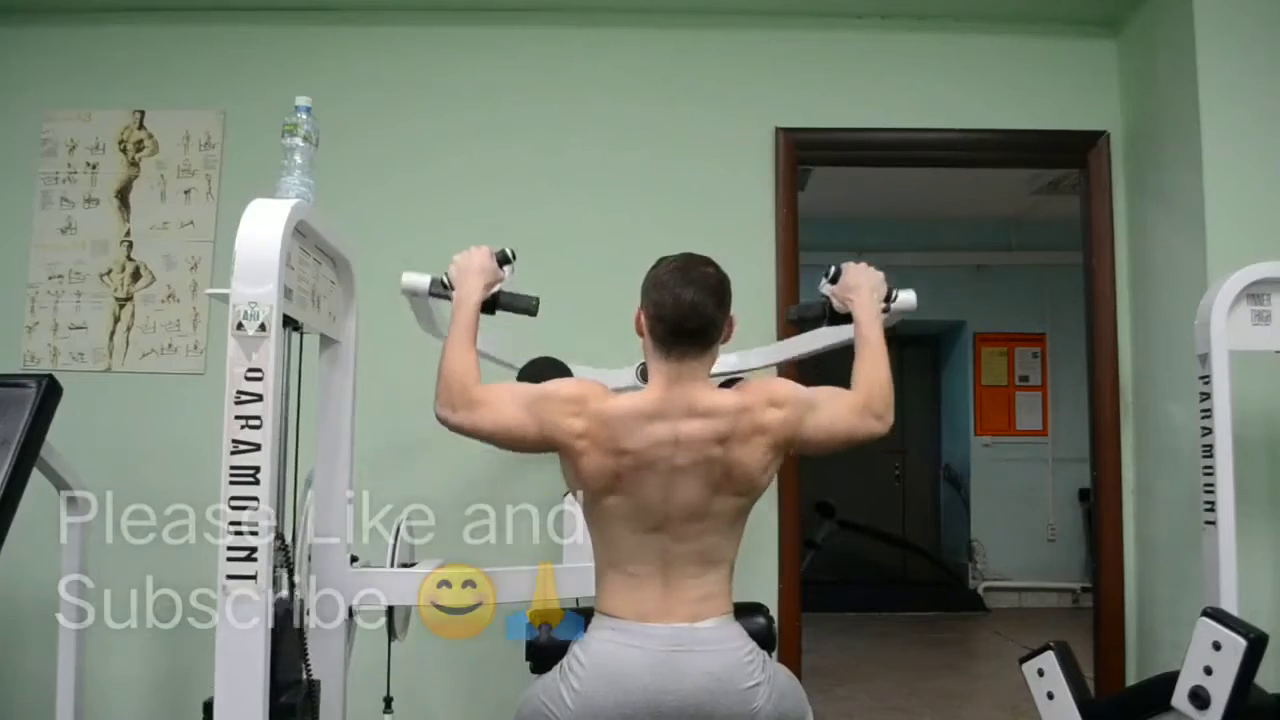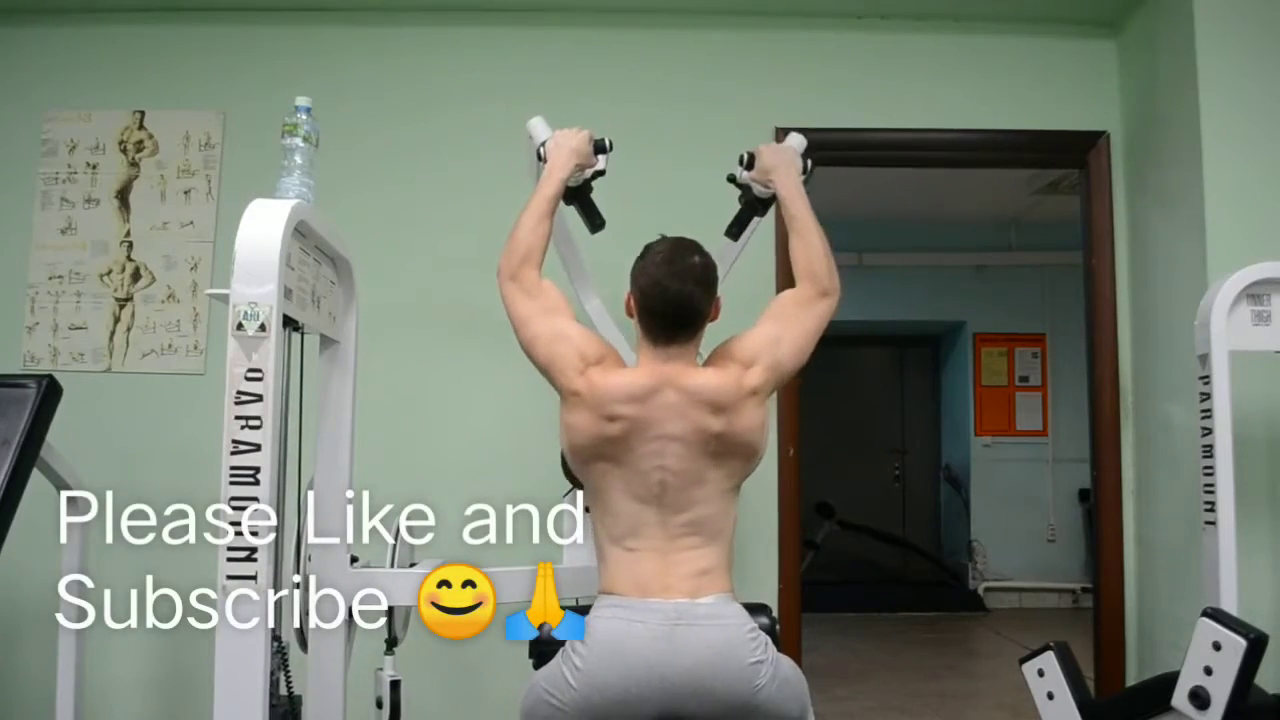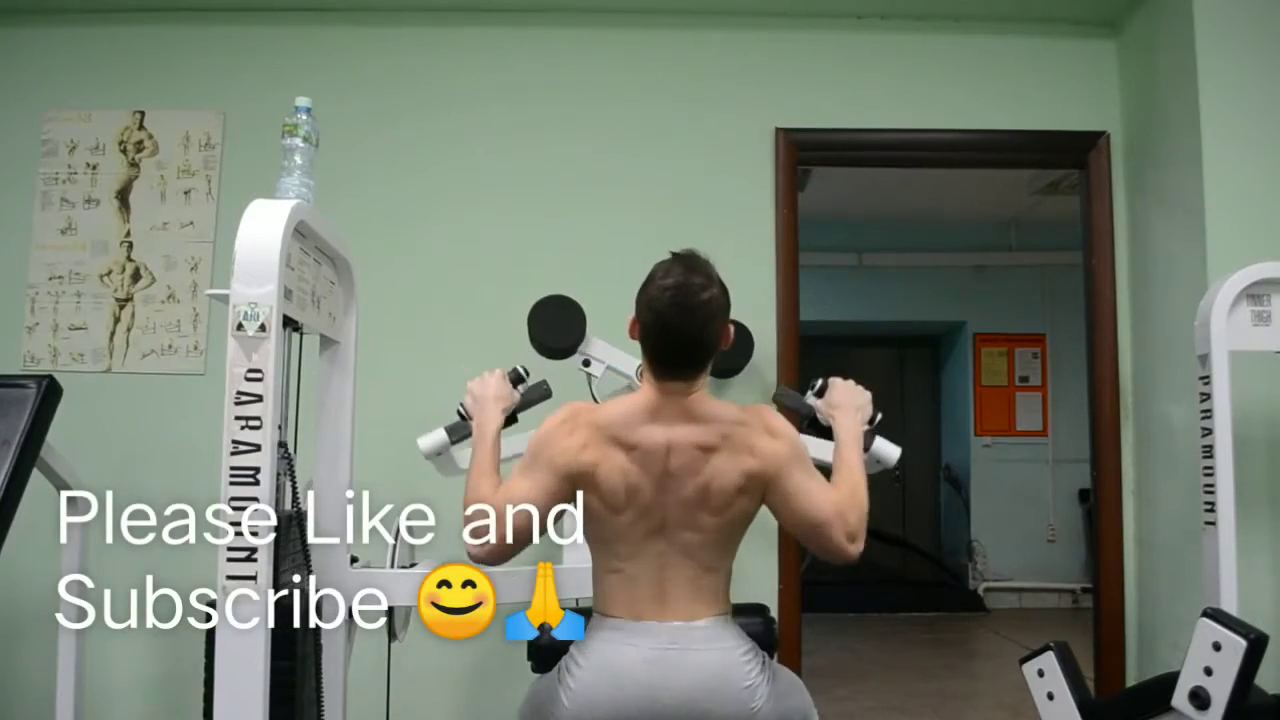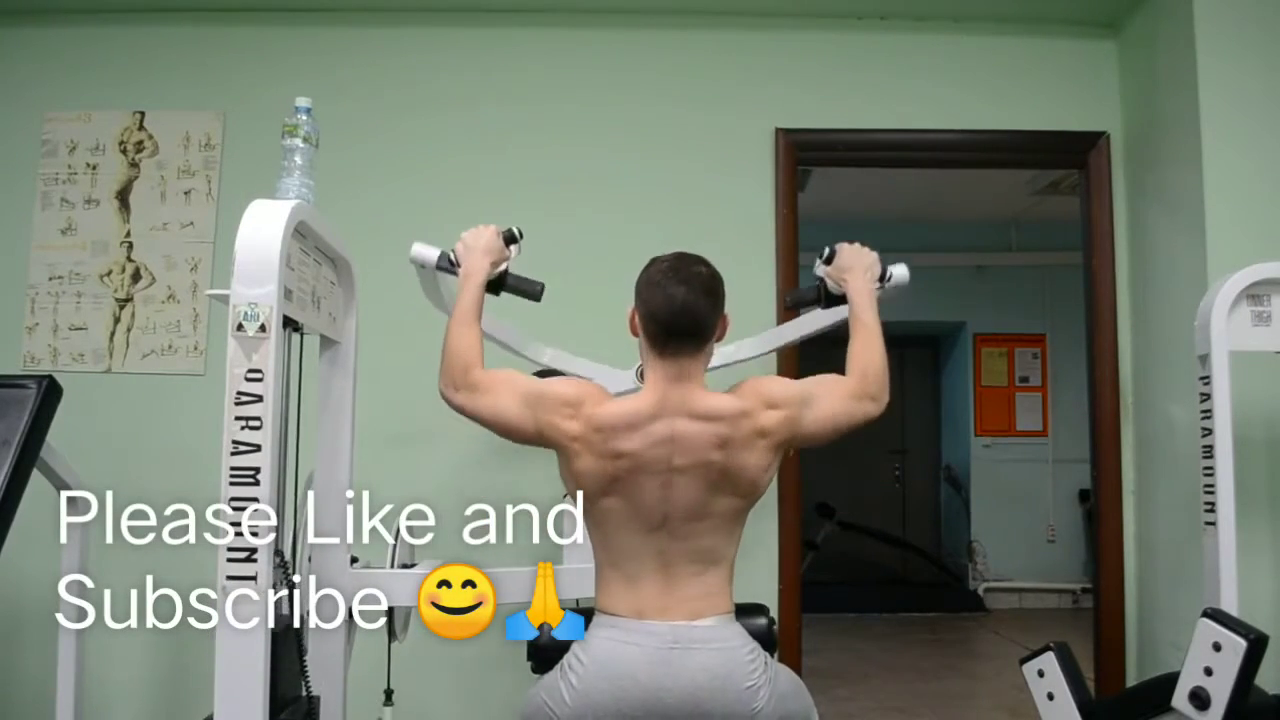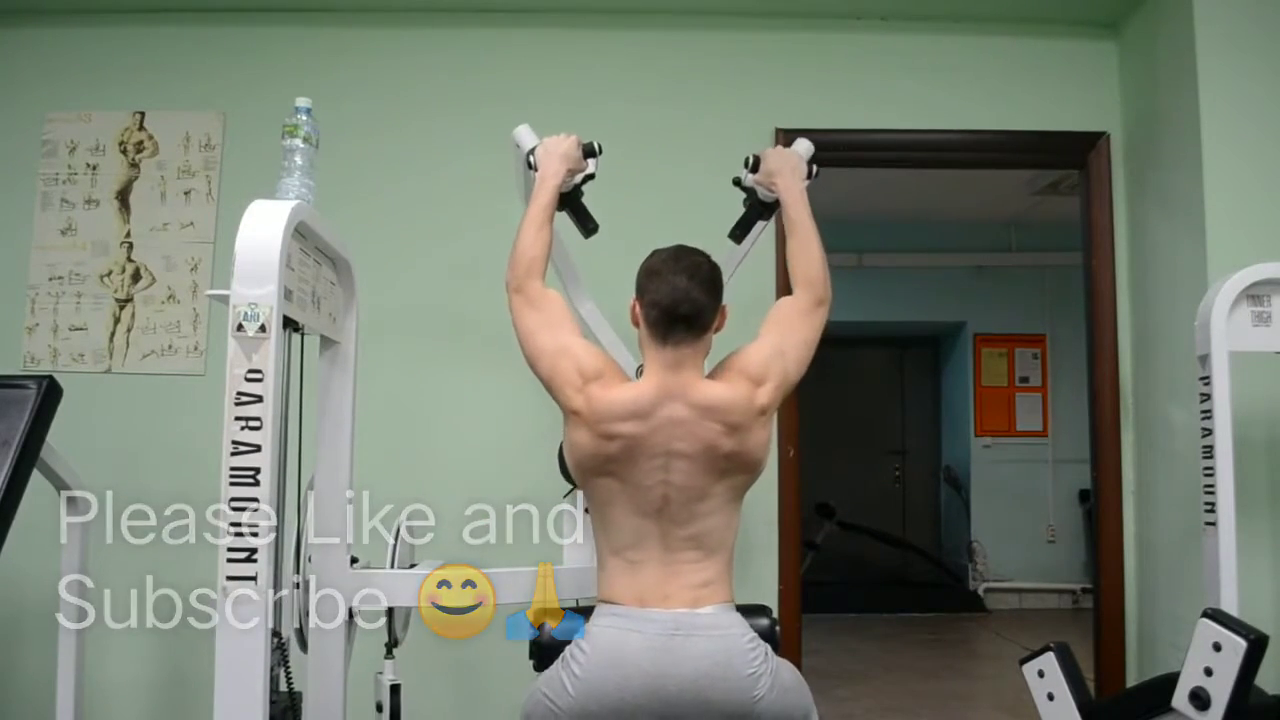
dt=1s
person 1, frame 1
left shoulder: (580, 418)
right shoulder: (766, 417)
left elbow: (457, 407)
right elbow: (875, 414)
left wrist: (469, 291)
right wrist: (865, 305)
left hip: (610, 670)
right hip: (724, 669)
person 1, frame 2
left shoulder: (589, 386)
right shoulder: (744, 386)
left elbow: (518, 276)
right elbow: (820, 289)
left wrist: (558, 170)
right wrist: (786, 183)
left hip: (613, 646)
right hip: (725, 645)
person 1, frame 3
left shoulder: (576, 435)
right shoulder: (761, 438)
left elbow: (486, 545)
right elbow: (845, 542)
left wrist: (487, 423)
right wrist: (848, 429)
left hip: (605, 676)
right hip: (721, 674)
person 1, frame 4
left shoulder: (578, 420)
right shoulder: (761, 419)
left elbow: (459, 385)
right elbow: (869, 395)
left wrist: (474, 269)
right wrist: (859, 287)
left hip: (608, 669)
right hip: (725, 668)
person 1, frame 5
left shoulder: (591, 400)
right shoulder: (748, 401)
left elbow: (525, 287)
right elbow: (812, 296)
left wrist: (550, 178)
right wrist: (790, 188)
left hip: (610, 657)
right hip: (725, 654)
